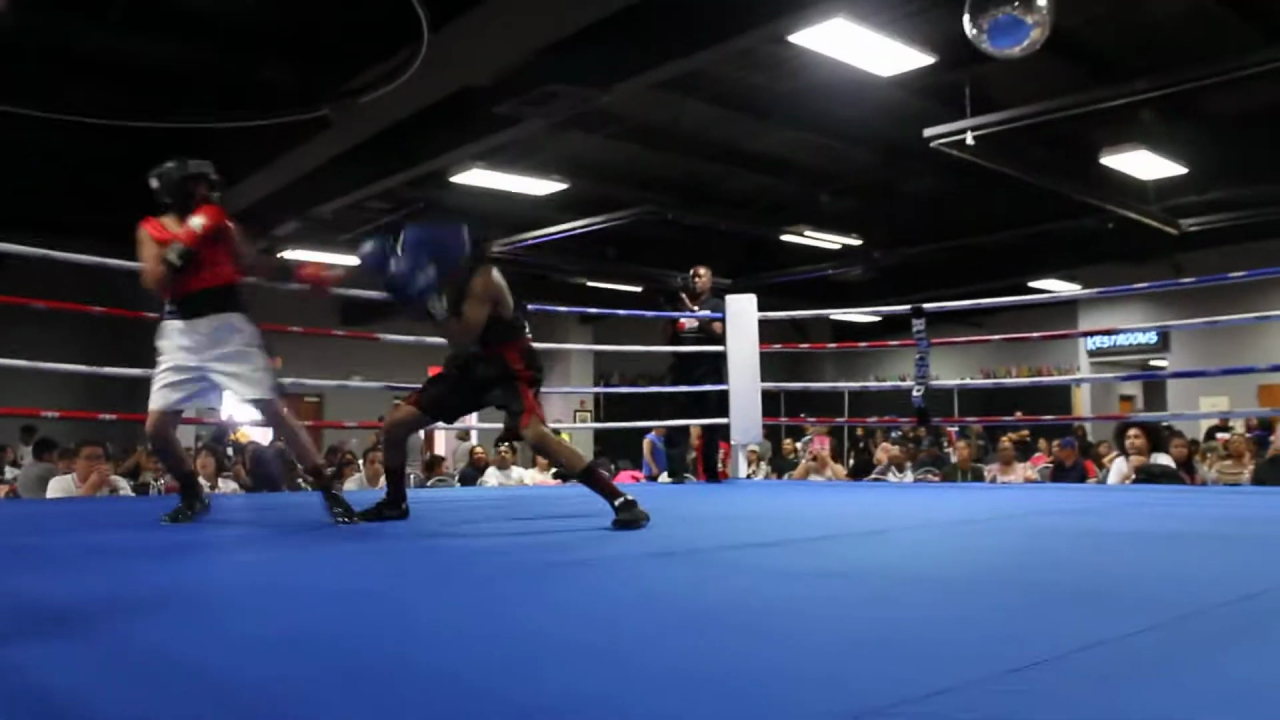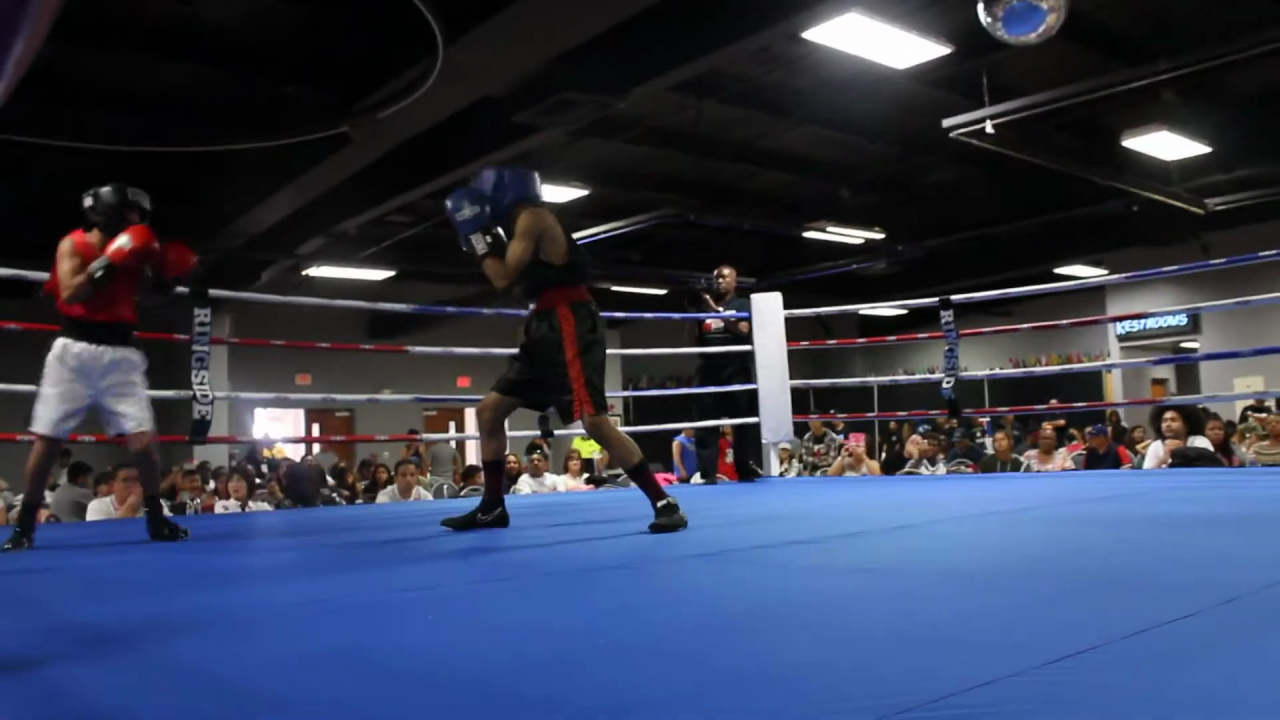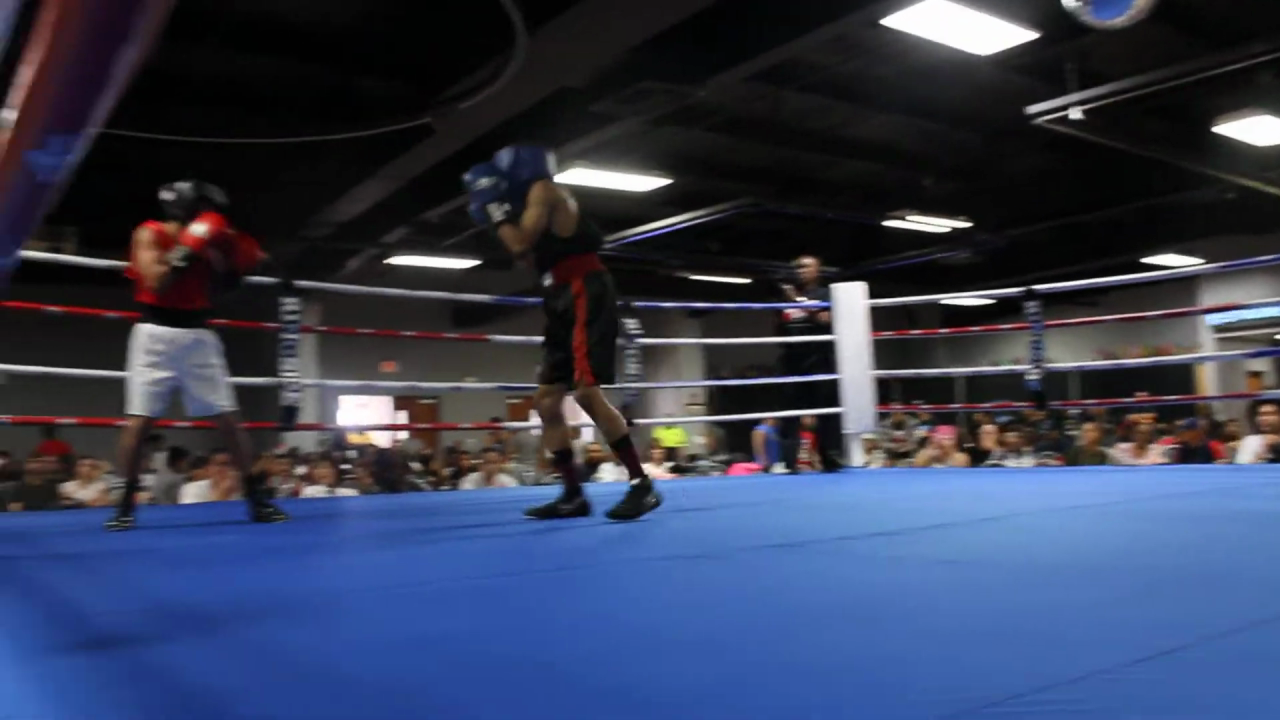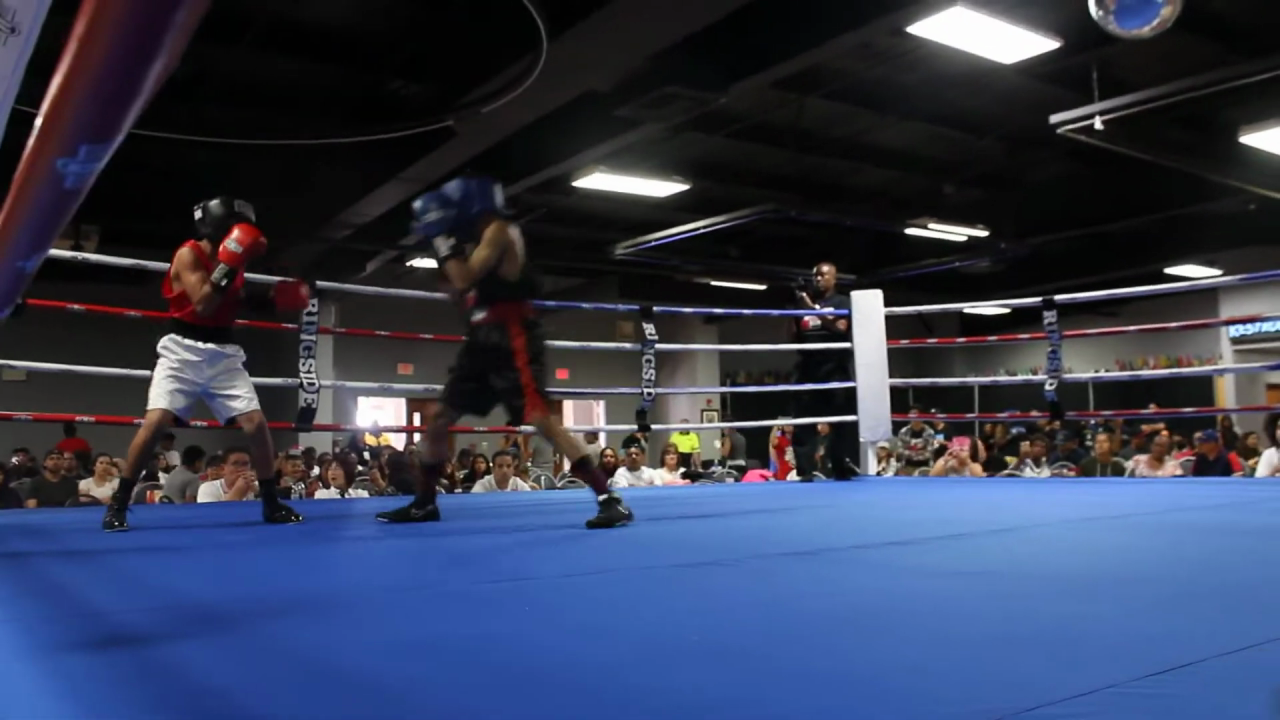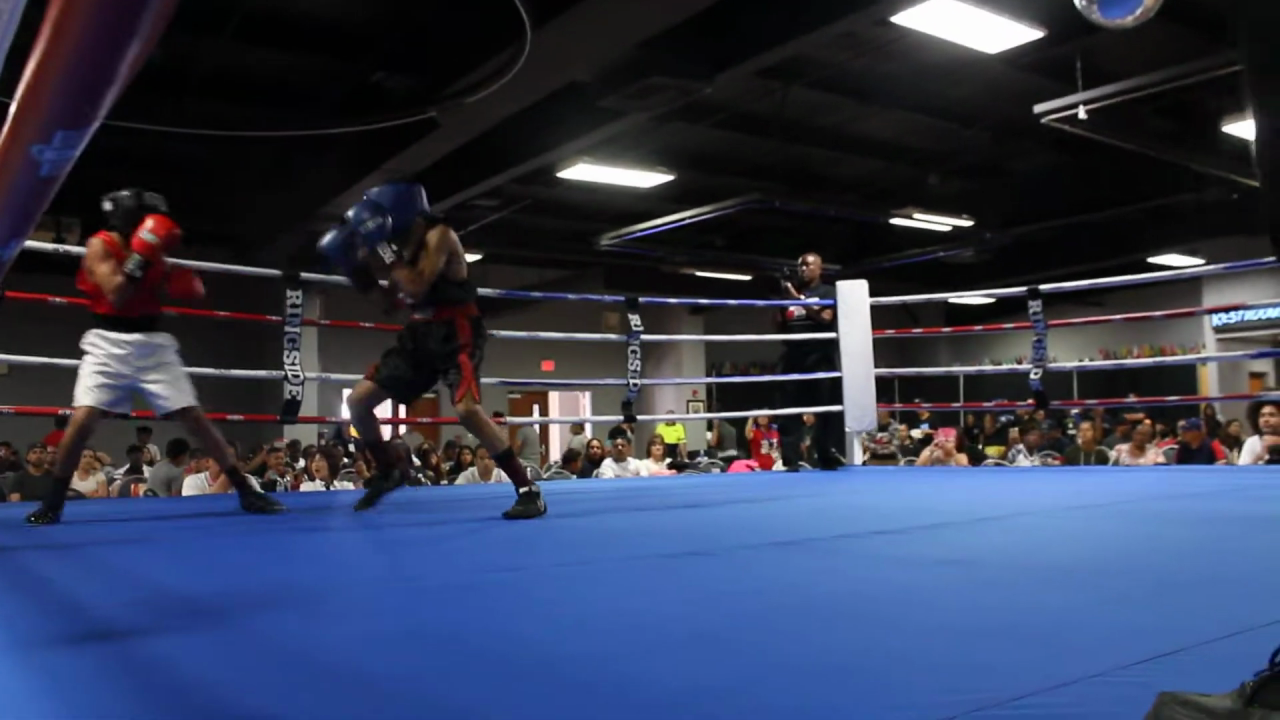
dt=0.4s
person 1, frame 1
left shoulder: (218, 221)
right shoulder: (151, 230)
left elbow: (255, 263)
right elbow: (153, 282)
left wrist: (302, 275)
right wrist: (183, 246)
left hip: (227, 326)
right hip: (180, 331)
left knee: (275, 411)
right knee: (157, 427)
left ankle: (329, 492)
right ankle: (191, 495)
person 1, frame 2
left shoulder: (133, 249)
right shoulder: (73, 245)
left elbow: (156, 290)
right elbow: (68, 295)
left wrist: (168, 270)
right wrist: (105, 261)
left hip: (119, 355)
right hip: (73, 351)
left knee: (142, 442)
right knee: (46, 442)
left ankle: (156, 518)
right ankle: (24, 527)
person 1, frame 3
left shoulder: (206, 242)
right shoulder: (151, 234)
left elbow: (221, 286)
right elbow: (157, 283)
left wrist: (240, 265)
right wrist: (190, 248)
left hip: (198, 338)
right hip: (156, 335)
left knee: (228, 420)
right knee: (140, 422)
left ankle: (257, 500)
right ankle: (126, 506)
person 1, frame 4
left shoulder: (234, 257)
right shoulder: (187, 255)
right elbow: (203, 305)
left wrist: (274, 298)
right wrist: (227, 263)
left hip: (222, 353)
right hip: (184, 349)
left knee: (255, 424)
right knee: (156, 422)
left ankle: (272, 503)
right ankle: (118, 504)
person 1, frame 5
left shoulder: (152, 246)
right shoulder: (99, 245)
left elbow: (164, 289)
right elbow: (115, 294)
left wrist: (186, 287)
right wrist: (140, 255)
left hip: (154, 343)
right hip: (109, 342)
left knee: (196, 419)
right knee: (84, 419)
left ankle: (247, 492)
right ankle: (53, 502)
person 2, frame 1
left shoulder: (484, 280)
right shoulder: (447, 277)
left elbow: (464, 338)
left wrist: (428, 295)
left hip: (509, 367)
right hip: (470, 367)
left knee: (535, 434)
right knee: (395, 425)
left ankle: (622, 502)
right ankle: (393, 503)
person 2, frame 2
left shoulder: (533, 217)
right shoulder: (523, 227)
left elbow: (504, 279)
right elbow: (520, 280)
left wrist: (476, 232)
right wrist: (490, 239)
left hip: (569, 326)
right hip: (545, 330)
left knee: (594, 421)
right knee: (489, 411)
left ankle: (664, 503)
right ankle: (492, 506)
person 2, frame 3
left shoulder: (543, 191)
right shoulder: (543, 200)
left elbow: (522, 246)
right elbow: (534, 258)
left wrist: (494, 206)
right wrist: (498, 219)
left hip: (585, 296)
right hip: (564, 303)
left knee: (587, 392)
right knee: (546, 402)
left ankle: (641, 485)
right ankle: (572, 495)
person 2, frame 4
left shoulder: (498, 231)
right shoulder: (481, 239)
left elbow: (466, 280)
right elbow: (465, 293)
left wrist: (441, 235)
right wrist: (442, 238)
left hip: (513, 339)
right hip: (482, 339)
left knee: (543, 422)
right knee: (434, 420)
left ankle: (610, 500)
right ankle: (424, 503)
person 2, frame 5
left shoulder: (440, 236)
right shoulder: (404, 244)
left elbow: (417, 287)
right elbow: (390, 301)
left wrist: (382, 245)
right wrist: (358, 267)
left hip: (456, 334)
right hip: (420, 334)
left knee: (468, 410)
right knee: (359, 400)
left ankle: (528, 491)
right ankle: (389, 471)
person 3, frame 1
left shoulder: (717, 305)
right shoulder: (680, 306)
left elbow: (717, 331)
right elbow: (670, 337)
left wrist: (693, 310)
left hip: (708, 371)
right hip: (683, 370)
left knee: (711, 424)
right knee: (677, 423)
left ankle: (711, 473)
right ankle: (676, 472)
person 3, frame 2
left shoulder: (742, 305)
right shoulder: (706, 307)
left elbow: (743, 331)
right elbow: (696, 339)
left wrist: (717, 311)
left hip: (736, 371)
right hip: (710, 371)
left knee: (743, 423)
right knee: (706, 424)
left ankle: (746, 472)
right ankle: (708, 474)
person 3, frame 3
left shoulder: (824, 295)
right shoulder: (788, 296)
left elbow: (824, 320)
right elbow: (779, 329)
left wrist: (797, 301)
left hip: (818, 360)
right hip: (792, 361)
left knee: (826, 413)
right knee: (789, 414)
left ankle: (829, 460)
right ankle: (790, 463)
person 3, frame 4
left shoulder: (842, 302)
right shoulder: (805, 303)
left elbow: (840, 327)
right elbow: (795, 336)
left wrist: (814, 309)
left hip: (835, 368)
right hip: (809, 368)
left knee: (841, 421)
right knee: (803, 421)
left ankle: (842, 469)
right ankle: (805, 471)
person 3, frame 5
left shoulder: (827, 292)
right shoulder: (790, 294)
left elbow: (825, 317)
right elbow: (781, 325)
left wrist: (798, 299)
left hip: (820, 358)
right hip: (794, 358)
left knee: (827, 410)
right knee: (789, 411)
left ankle: (828, 459)
right ankle: (791, 461)
